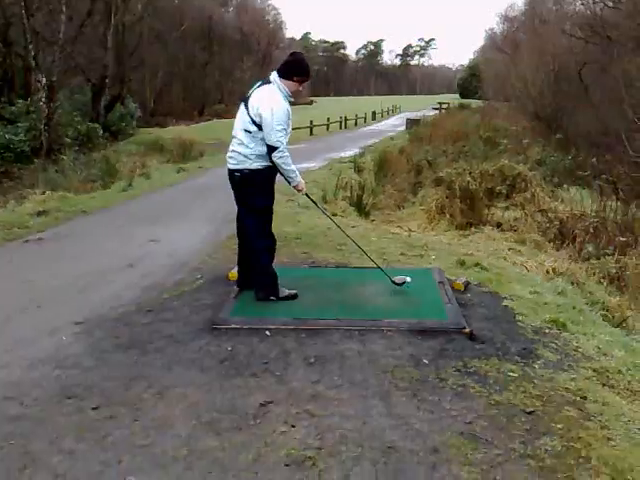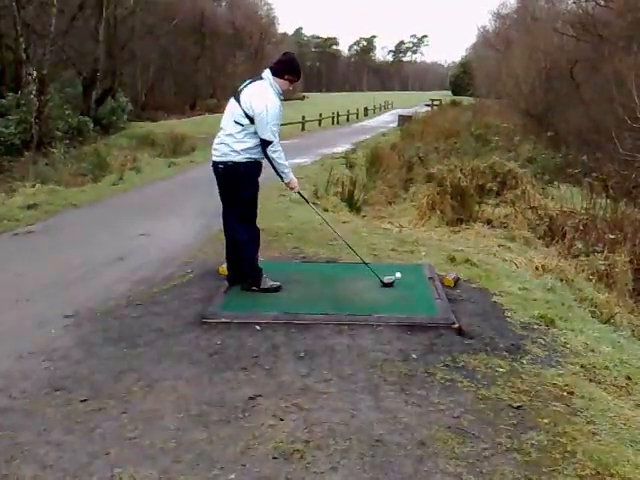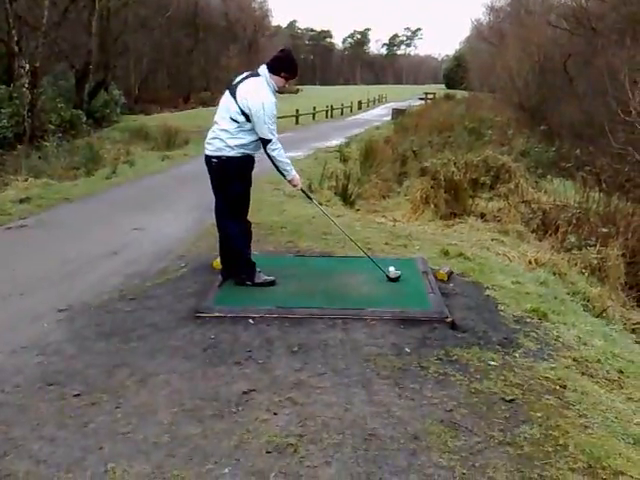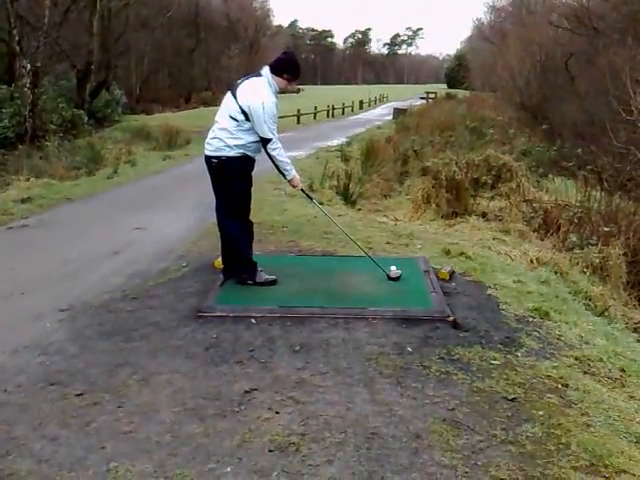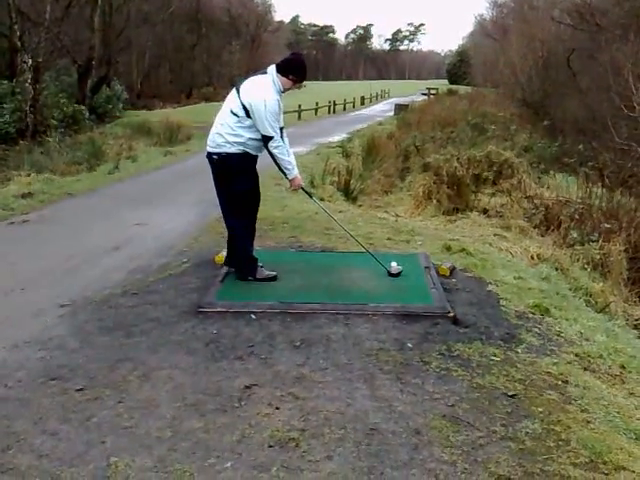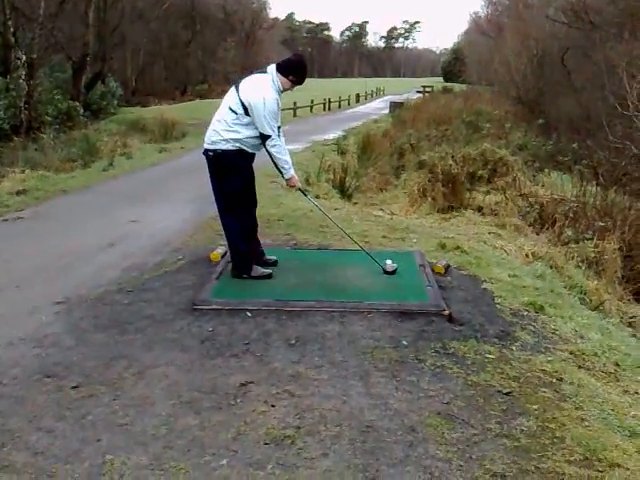
dt=0.3s
person 1, frame 1
left shoulder: (263, 88)
right shoulder: (276, 103)
right elbow: (276, 149)
right wrist: (294, 178)
left hip: (240, 166)
right hip: (254, 171)
left knee: (248, 226)
right knee: (260, 230)
left ankle: (246, 278)
right ankle: (267, 288)
person 1, frame 2
left shoulder: (255, 85)
right shoulder: (267, 99)
right elbow: (270, 144)
right wrist: (287, 175)
left hip: (226, 159)
right hip: (238, 164)
left knee: (235, 219)
right knee: (245, 222)
left ankle: (237, 273)
right ankle: (251, 277)
person 1, frame 3
left shoulder: (249, 79)
right shoulder: (263, 97)
right elbow: (270, 142)
right wrist: (290, 174)
left hip: (219, 154)
right hip: (230, 158)
left knee: (228, 214)
right knee: (236, 216)
left ankle: (231, 267)
right ankle: (244, 272)
person 1, frame 4
left shoulder: (256, 83)
right shoulder: (263, 96)
left elbow: (269, 134)
right elbow: (270, 141)
left wrist: (288, 168)
right wrist: (290, 173)
left hip: (223, 155)
right hip: (229, 158)
left knee: (230, 214)
right knee: (238, 216)
left ankle: (232, 267)
right ankle: (246, 271)
person 1, frame 5
left shoulder: (265, 83)
right shoulder: (265, 95)
left elbow: (279, 133)
right elbow: (272, 141)
left wrist: (293, 167)
right wrist: (291, 173)
left hip: (235, 153)
right hip: (229, 154)
left knee: (244, 208)
right knee: (241, 211)
left ankle: (237, 258)
right ankle: (246, 267)
person 1, frame 6
left shoulder: (264, 82)
right shoulder: (265, 94)
left elbow: (275, 133)
right elbow: (270, 139)
left wrist: (288, 167)
right wrist: (288, 173)
left hip: (235, 150)
right hip: (226, 152)
left knee: (247, 206)
right knee: (235, 209)
left ankle: (253, 253)
right ankle: (243, 265)
